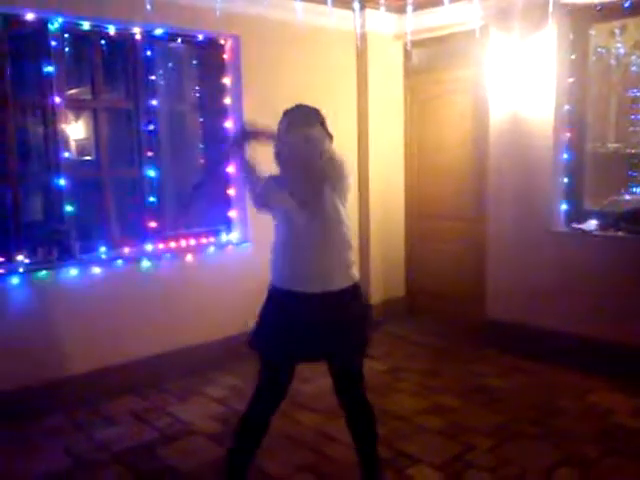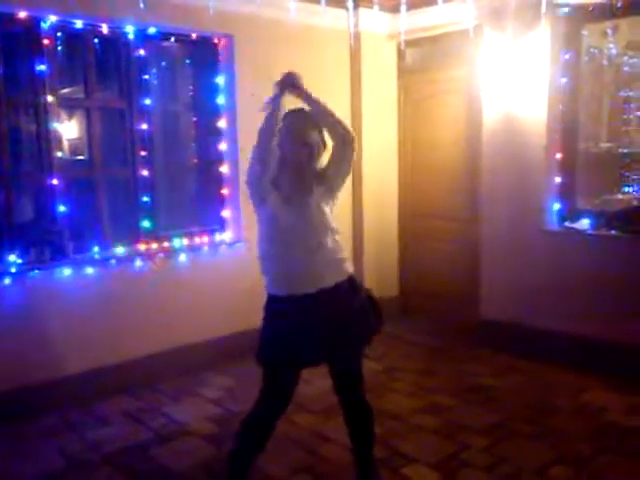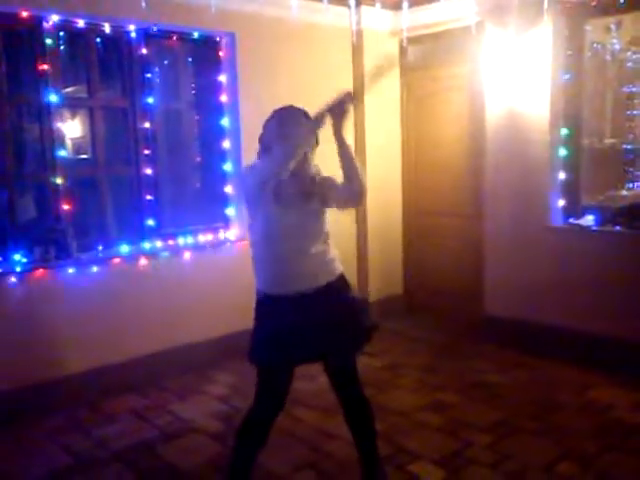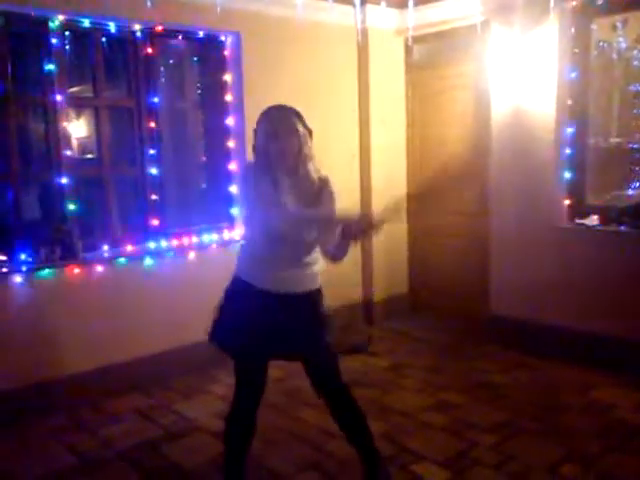
dt=0.2s
person 1, frame 1
left shoulder: (334, 177)
right shoulder: (275, 185)
left elbow: (319, 151)
right elbow: (263, 199)
left wrist: (261, 135)
right wrist: (244, 157)
left hip: (338, 300)
right hip: (289, 302)
left knee: (352, 395)
right knee: (267, 398)
person 1, frame 2
left shoulder: (323, 186)
right shoulder: (262, 186)
left elbow: (346, 140)
right elbow: (264, 153)
left wrist: (303, 96)
right wrist: (277, 103)
left hip: (337, 300)
right hip: (288, 307)
left knee: (351, 393)
right knee: (273, 401)
person 1, frame 3
left shoulder: (318, 187)
right shoulder: (255, 183)
left elbow: (355, 195)
right elbow: (278, 160)
left wrist: (337, 129)
right wrist: (320, 117)
left hip: (328, 298)
right hip: (279, 306)
left knee: (350, 391)
right knee: (269, 402)
person 1, frame 4
left shoulder: (321, 187)
right shoulder: (253, 178)
left elbow: (333, 253)
right elbow: (284, 220)
left wrist: (348, 234)
right wrist: (342, 220)
left hip: (303, 301)
right hip: (254, 300)
left knee: (333, 389)
right knee: (247, 397)
